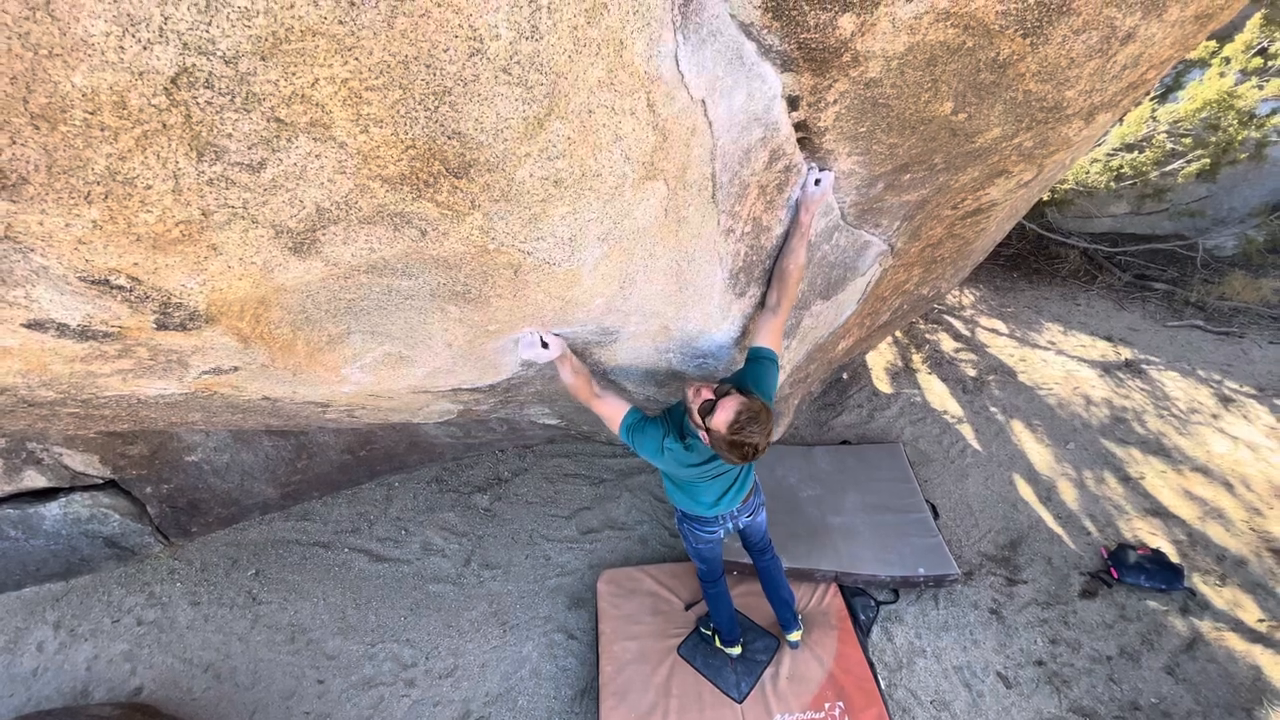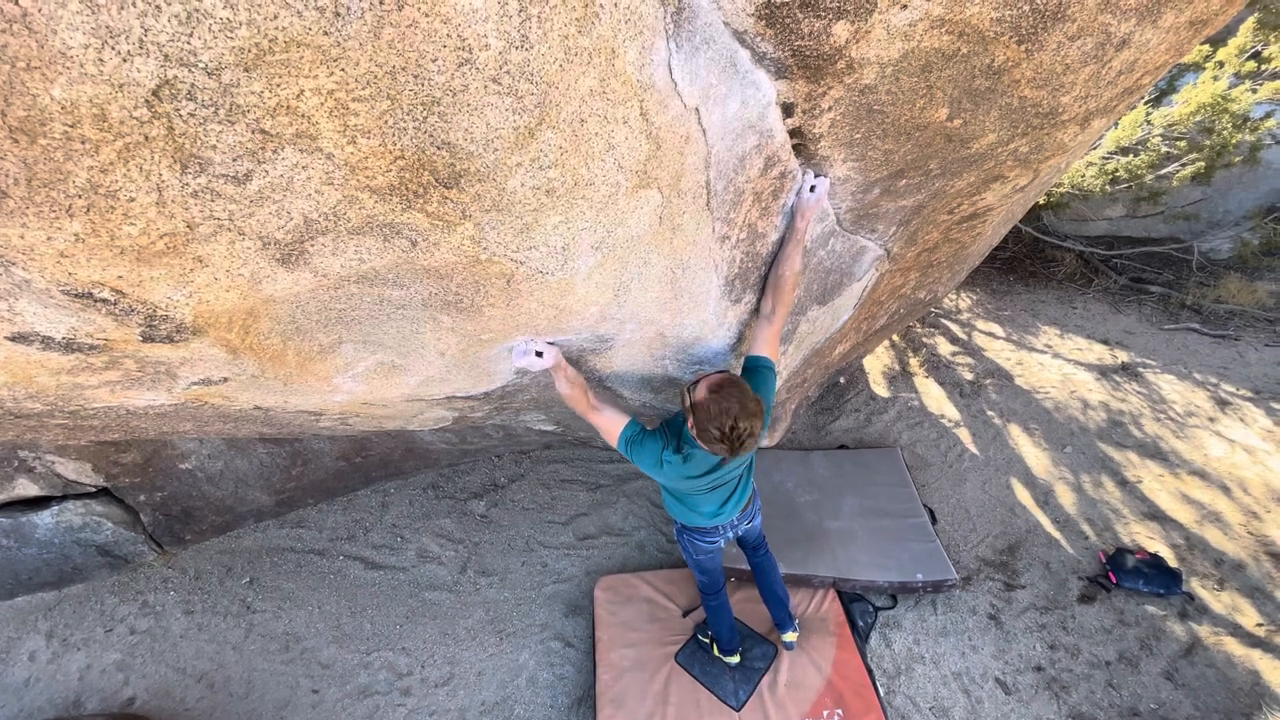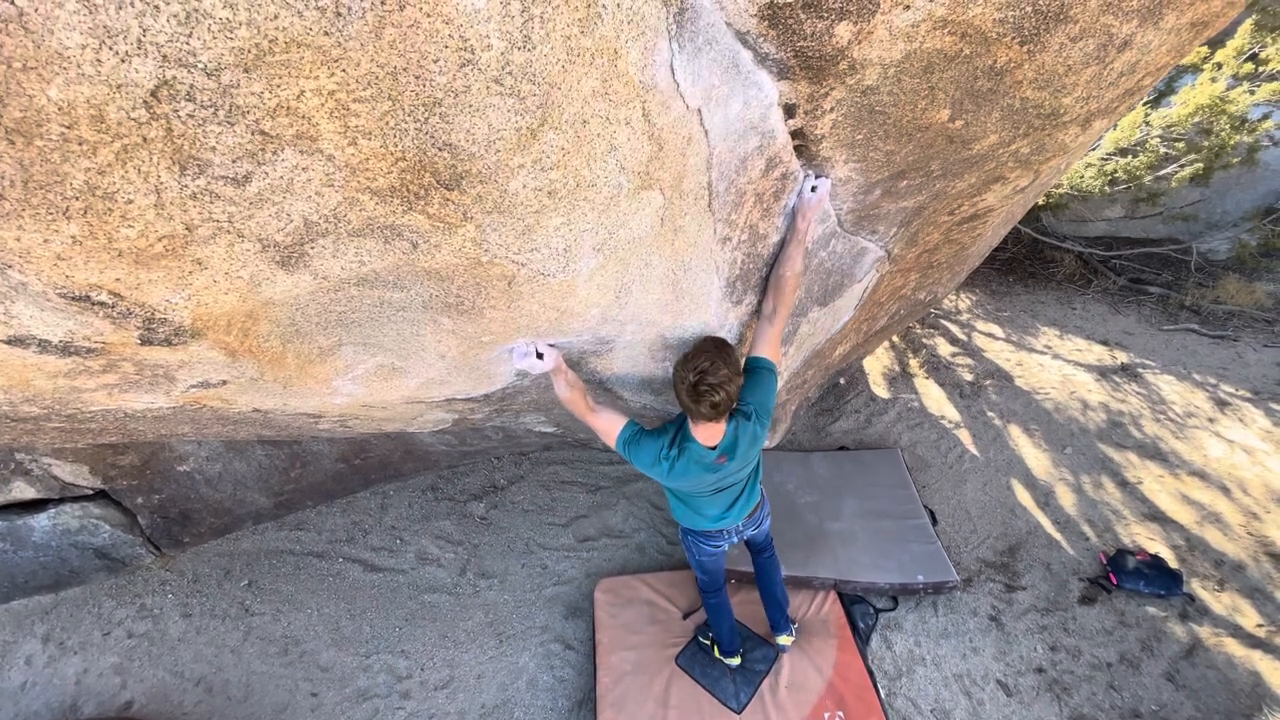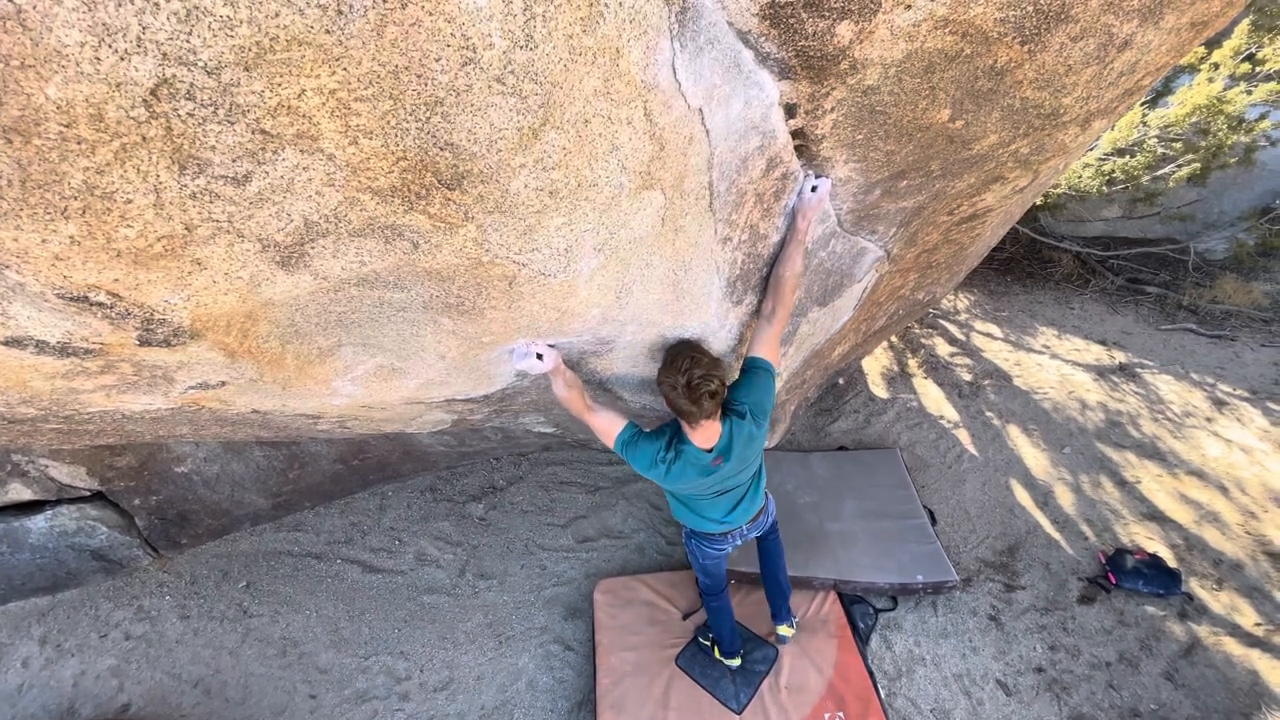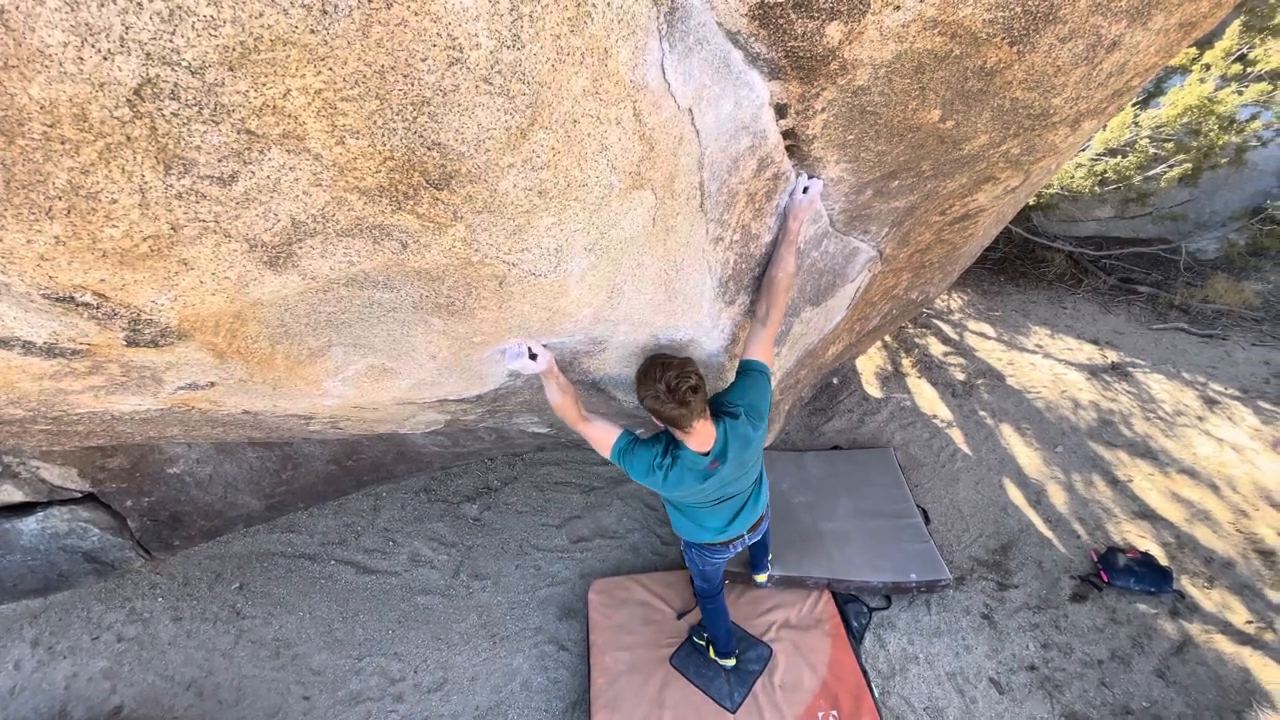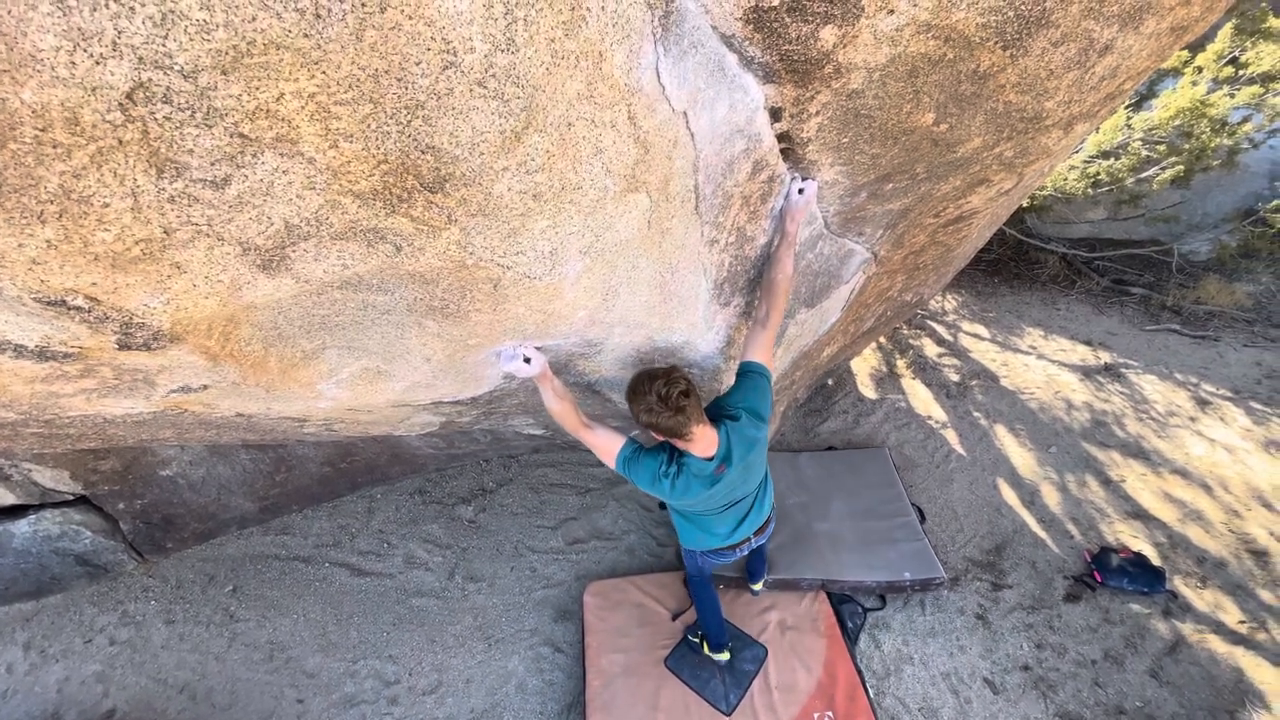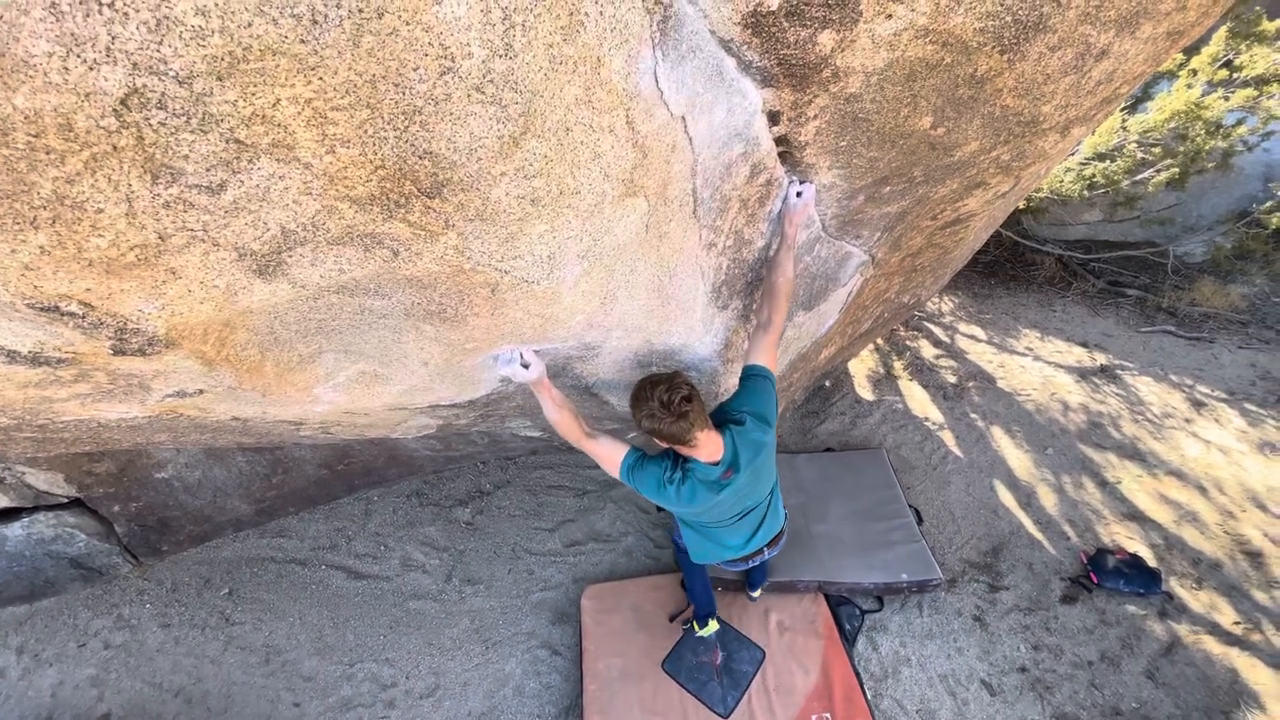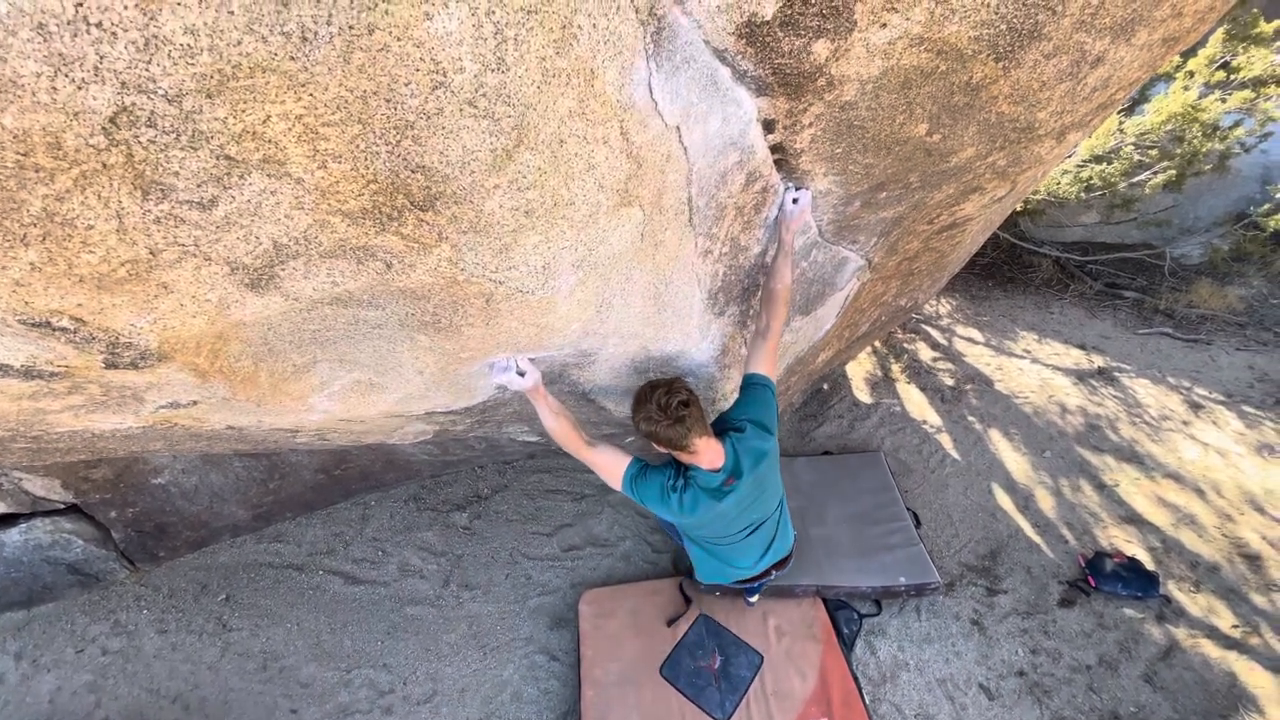
dt=0.4s
person 1, frame 1
left shoulder: (663, 444)
right shoulder: (755, 392)
left elbow: (593, 395)
right elbow: (778, 305)
left wrist: (560, 355)
right wrist: (806, 212)
left hip: (701, 521)
right hip: (747, 501)
left knee: (711, 574)
right knee: (764, 554)
left ankle: (728, 638)
right ankle: (791, 626)
person 1, frame 2
left shoulder: (662, 459)
right shoulder: (756, 405)
left elbow: (592, 408)
right elbow: (773, 313)
left wrist: (556, 364)
right wrist: (801, 219)
left hip: (699, 530)
right hip: (744, 509)
left knee: (711, 584)
right knee: (758, 551)
left ankle: (727, 647)
right ankle: (787, 626)
person 1, frame 3
left shoulder: (659, 456)
right shoulder: (755, 416)
left elbow: (589, 410)
right elbow: (774, 313)
left wrist: (556, 368)
right wrist: (802, 220)
left hip: (704, 533)
right hip: (751, 513)
left knee: (712, 584)
right knee: (764, 552)
left ankle: (728, 647)
right ankle: (782, 629)
person 1, frame 4
left shoulder: (656, 459)
right shoulder: (752, 414)
left elbow: (587, 409)
right elbow: (774, 314)
left wrist: (555, 368)
right wrist: (802, 220)
left hip: (708, 534)
right hip: (755, 514)
left knee: (713, 587)
right knee: (770, 539)
left ankle: (728, 648)
right ankle: (783, 619)
person 1, frame 5
left shoulder: (654, 466)
right shoulder: (746, 414)
left elbow: (581, 419)
right elbow: (767, 316)
left wrist: (547, 371)
right wrist: (794, 223)
left hip: (708, 544)
right hip: (756, 520)
left knee: (708, 590)
left ankle: (722, 648)
right ankle: (760, 568)
person 1, frame 6
left shoulder: (661, 474)
right shoulder: (748, 417)
left elbow: (584, 428)
right elbow: (766, 319)
left wrist: (542, 376)
right wrist: (791, 226)
left hip: (712, 546)
right hip: (761, 525)
left knee: (699, 578)
left ankle: (716, 643)
right ankle: (757, 577)
person 1, frame 7
left shoulder: (668, 483)
right shoulder: (754, 424)
left elbow: (585, 436)
right elbow: (769, 324)
left wrist: (539, 383)
right wrist: (790, 229)
left hip: (722, 555)
right hip: (772, 537)
left knee: (683, 540)
left ankle: (705, 618)
right ankle: (755, 585)
person 1, frame 8
left shoulder: (669, 492)
right shoulder: (755, 431)
left elbow: (583, 446)
right elbow: (768, 330)
left wrist: (535, 391)
right wrist: (786, 236)
left hip: (727, 571)
right hip: (779, 554)
right ankle: (752, 589)
